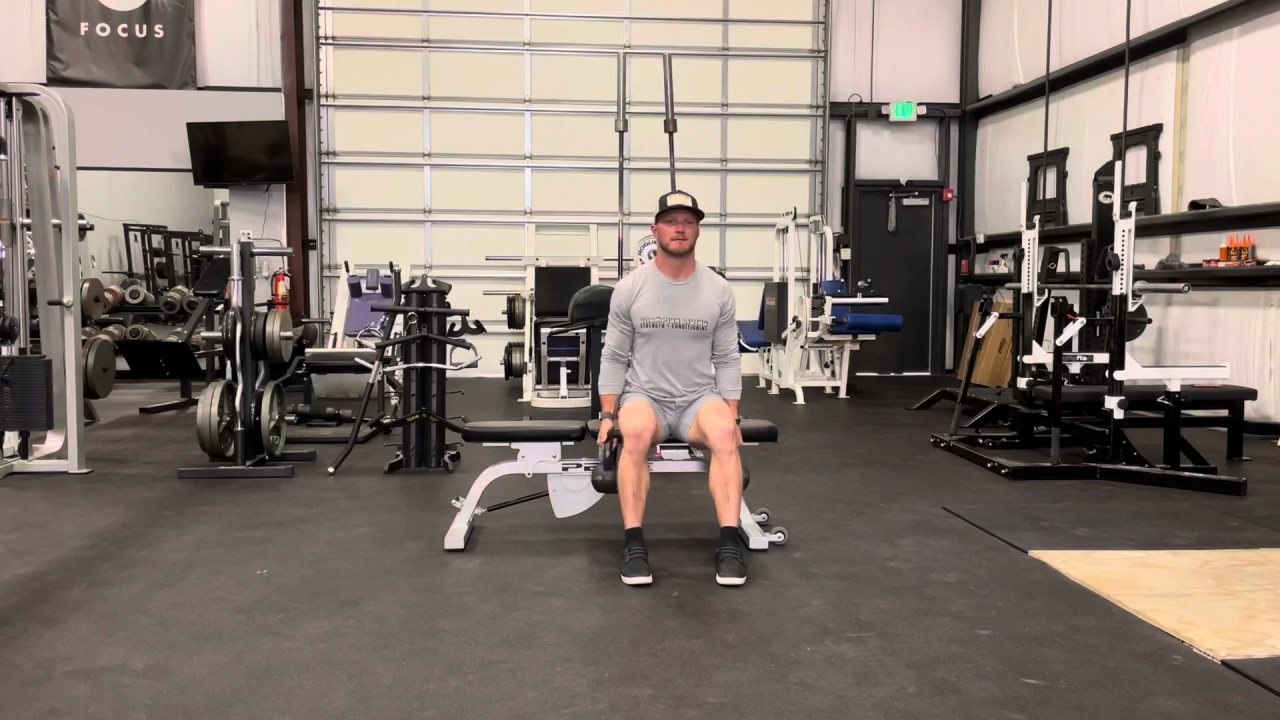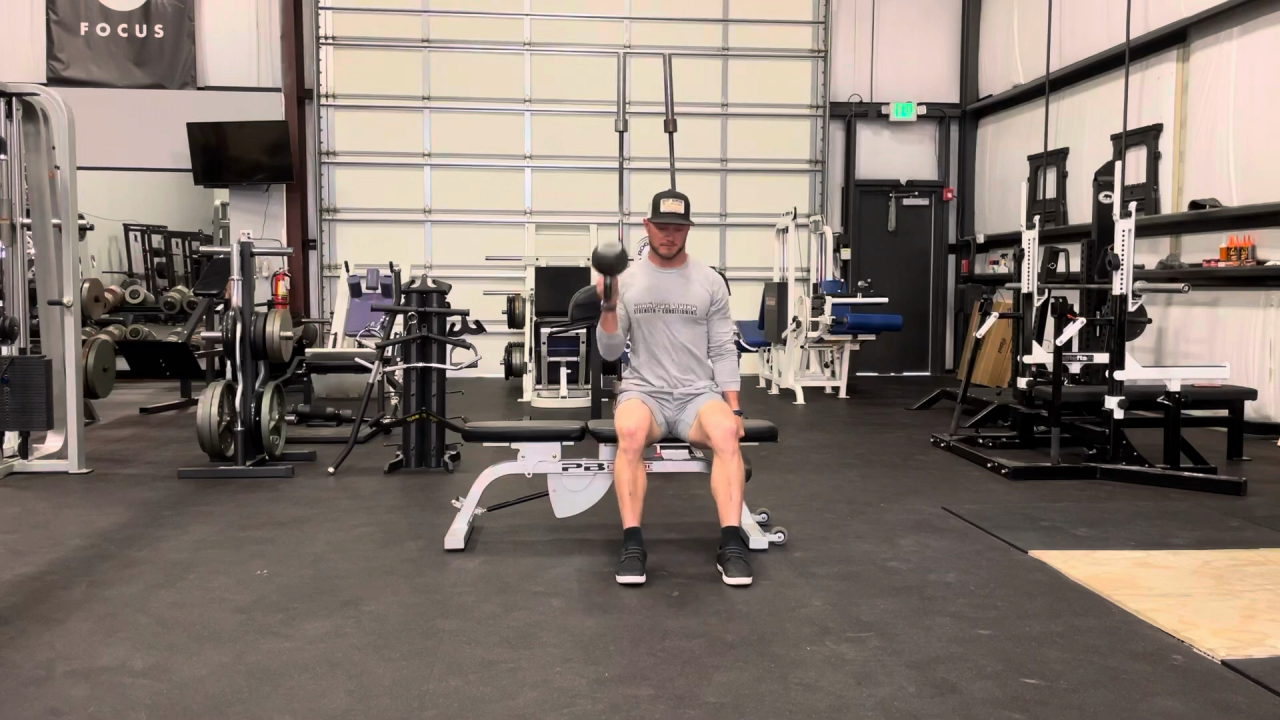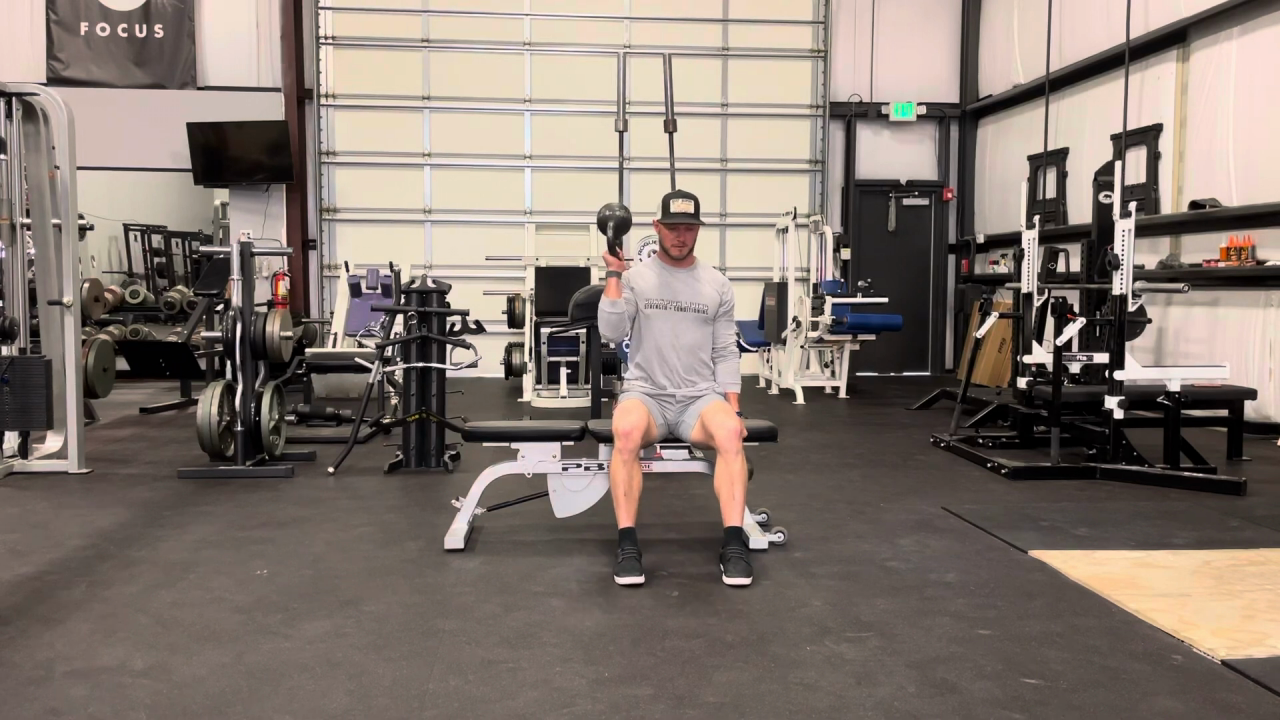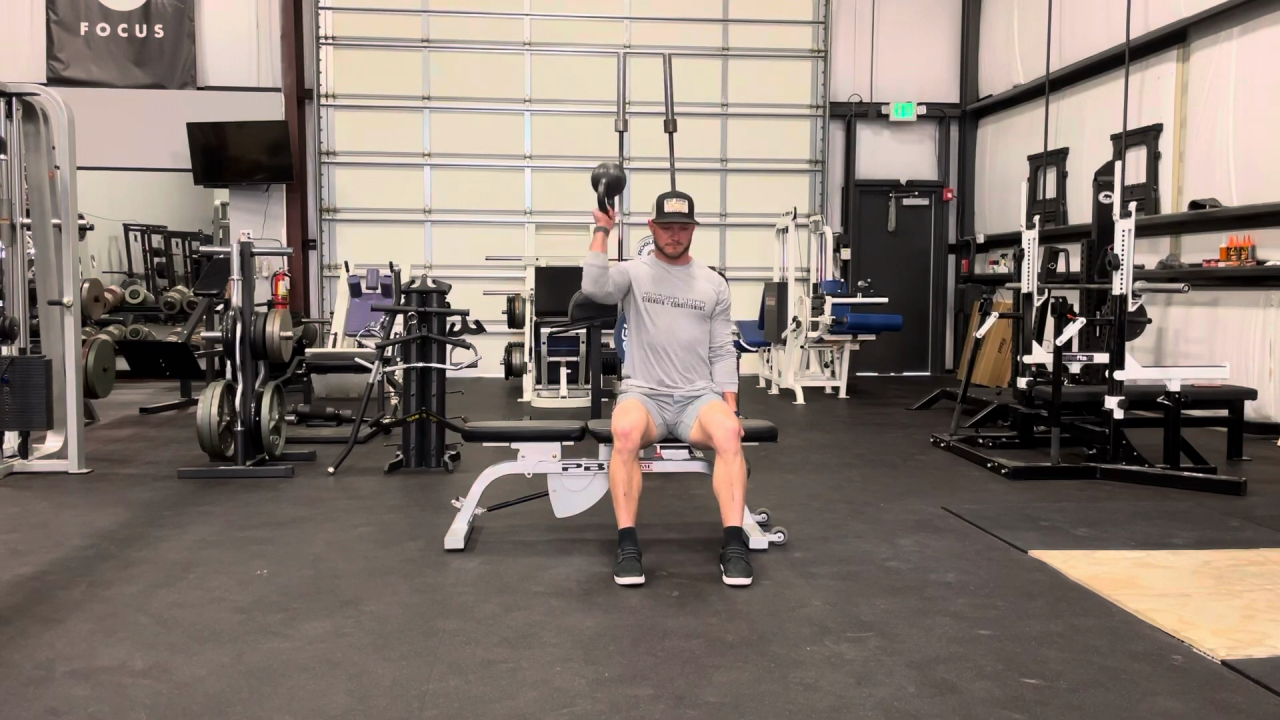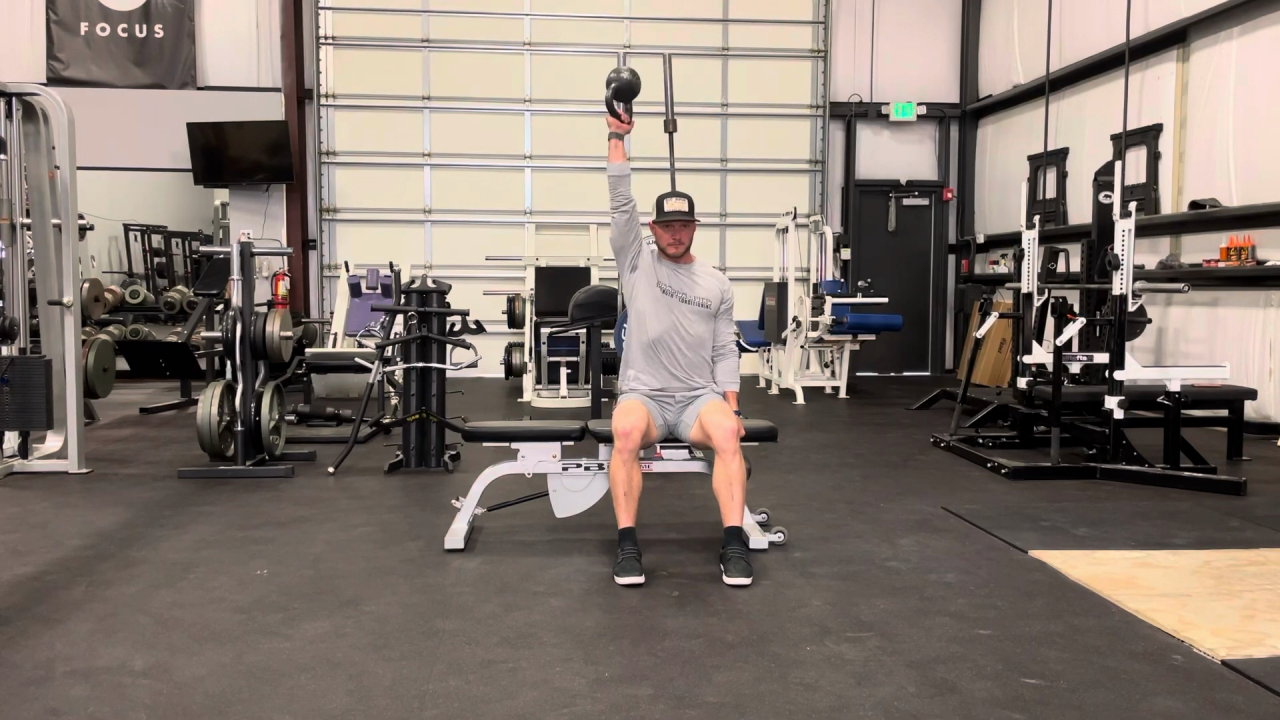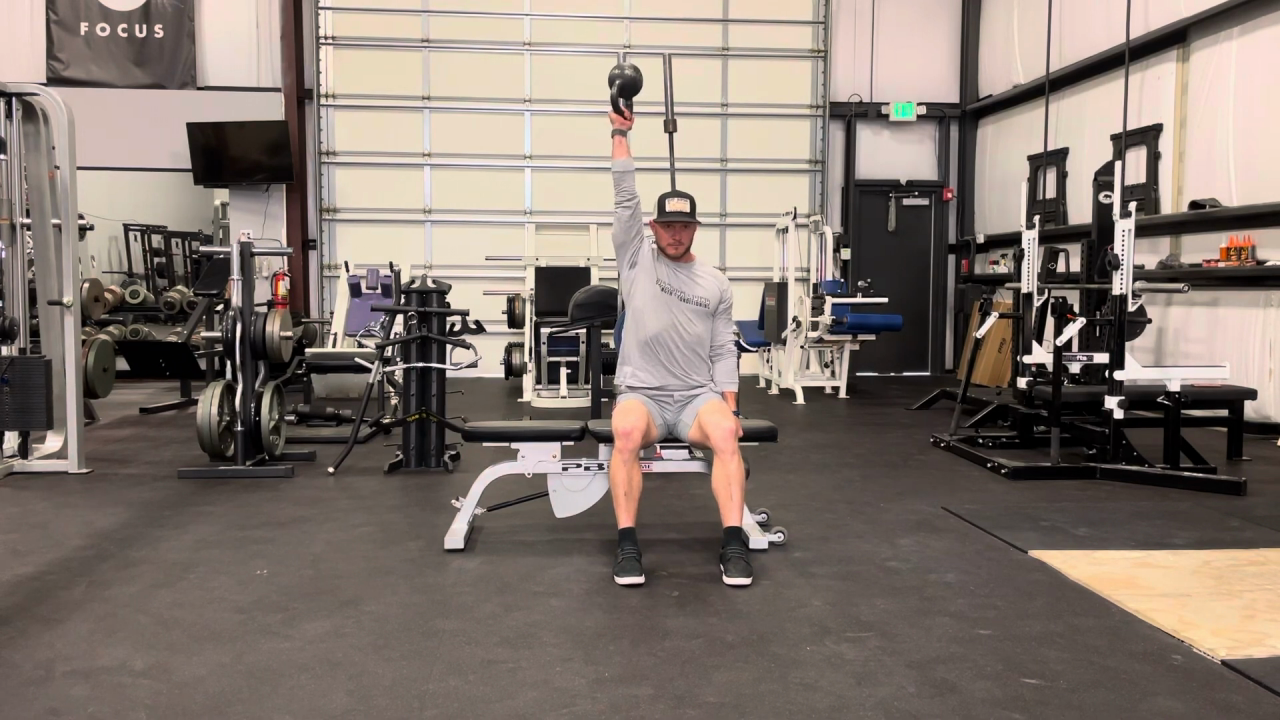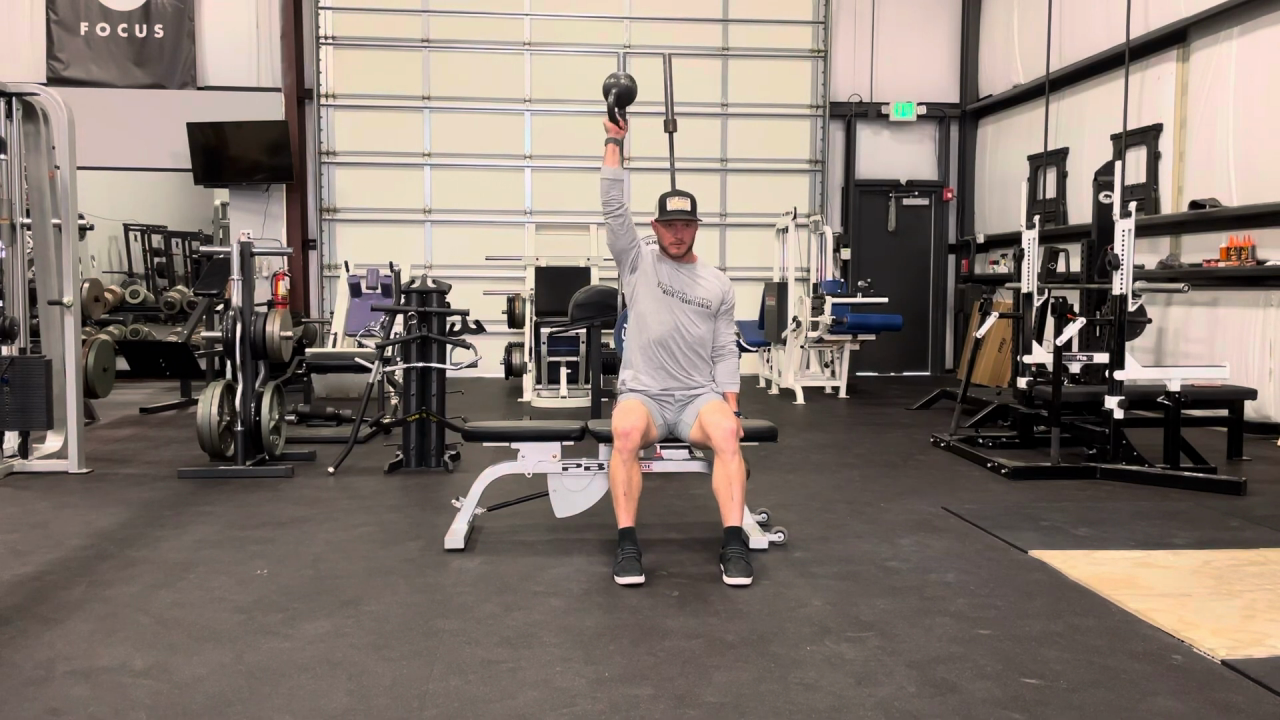
dt=0.7s
person 1, frame 1
left shoulder: (719, 291)
right shoulder: (630, 288)
left elbow: (727, 360)
right elbow: (614, 357)
left wrist: (733, 418)
right wrist: (607, 415)
left hip: (699, 398)
right hip: (644, 396)
left knee: (723, 435)
right knee: (637, 434)
left ankle: (729, 543)
right ankle: (634, 544)
person 1, frame 2
left shoulder: (710, 282)
right shoulder: (628, 280)
left elbow: (723, 350)
right elbow: (611, 352)
left wrist: (734, 407)
right wrist: (608, 308)
left hip: (698, 394)
right hip: (644, 391)
left knee: (726, 434)
right knee: (631, 432)
left ankle: (731, 543)
right ankle: (632, 543)
person 1, frame 3
left shoulder: (718, 285)
right shoulder: (635, 278)
left elbow: (726, 353)
right elbow: (611, 332)
left wrist: (735, 410)
right wrist: (614, 274)
left hip: (700, 396)
right hip: (645, 393)
left knee: (730, 433)
right knee: (626, 432)
left ankle: (733, 544)
right ankle: (627, 544)
person 1, frame 4
left shoulder: (713, 284)
right shoulder: (633, 272)
left elbow: (723, 351)
right elbow: (593, 287)
left wrist: (731, 407)
right wrist: (602, 231)
left hip: (698, 395)
right hip: (643, 392)
left knee: (728, 433)
right knee: (625, 431)
left ankle: (733, 544)
right ankle: (627, 544)
person 1, frame 5
left shoulder: (716, 284)
right shoulder: (637, 262)
left elbow: (725, 351)
right elbow: (621, 201)
left wrist: (733, 408)
right wrist: (616, 137)
left hip: (699, 396)
right hip: (643, 394)
left knee: (727, 434)
right knee: (626, 433)
left ankle: (734, 544)
right ankle: (627, 544)
person 1, frame 6
left shoulder: (715, 284)
right shoulder: (636, 259)
left elbow: (723, 350)
right elbow: (625, 196)
left wrist: (730, 406)
right wrist: (620, 132)
left hip: (697, 395)
right hip: (642, 393)
left knee: (726, 434)
right knee: (626, 433)
left ankle: (733, 545)
right ankle: (627, 544)
person 1, frame 7
left shoulder: (718, 284)
right shoulder: (638, 263)
left elbow: (725, 352)
right elbow: (613, 206)
left wrist: (732, 407)
right wrist: (613, 142)
left hip: (698, 395)
right hip: (643, 393)
left knee: (726, 434)
right knee: (626, 432)
left ankle: (734, 544)
right ankle: (627, 544)
